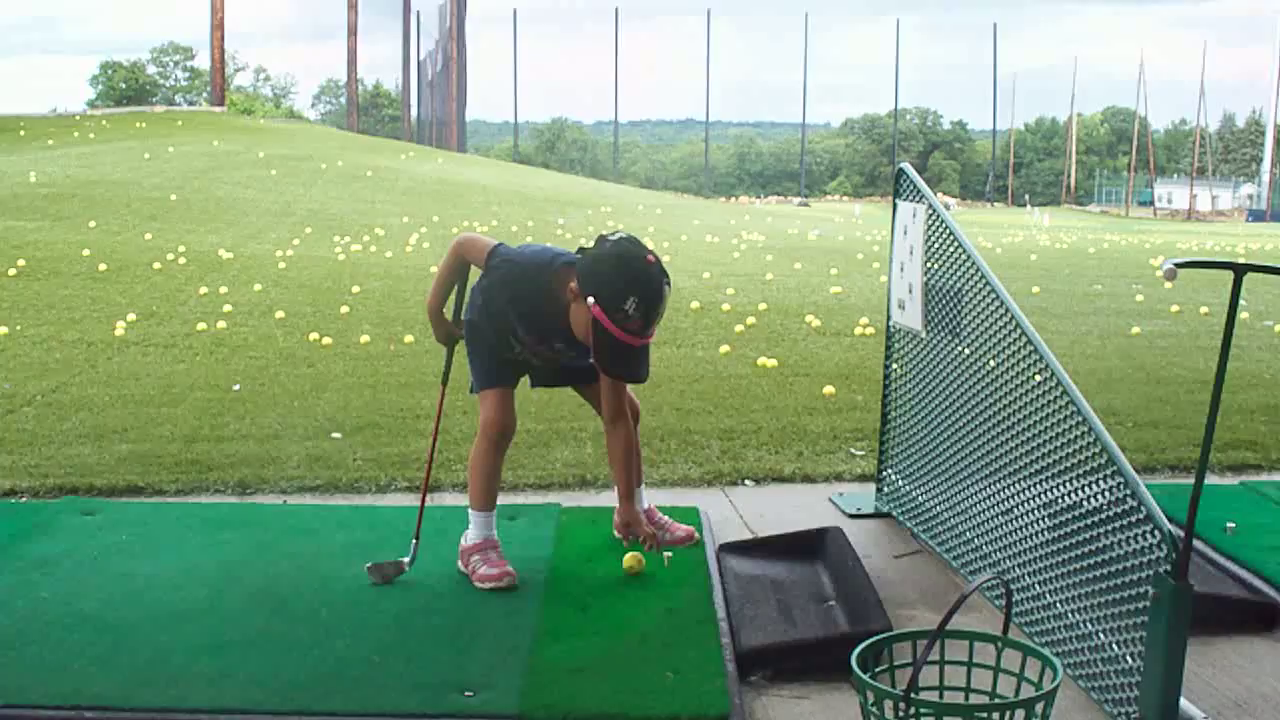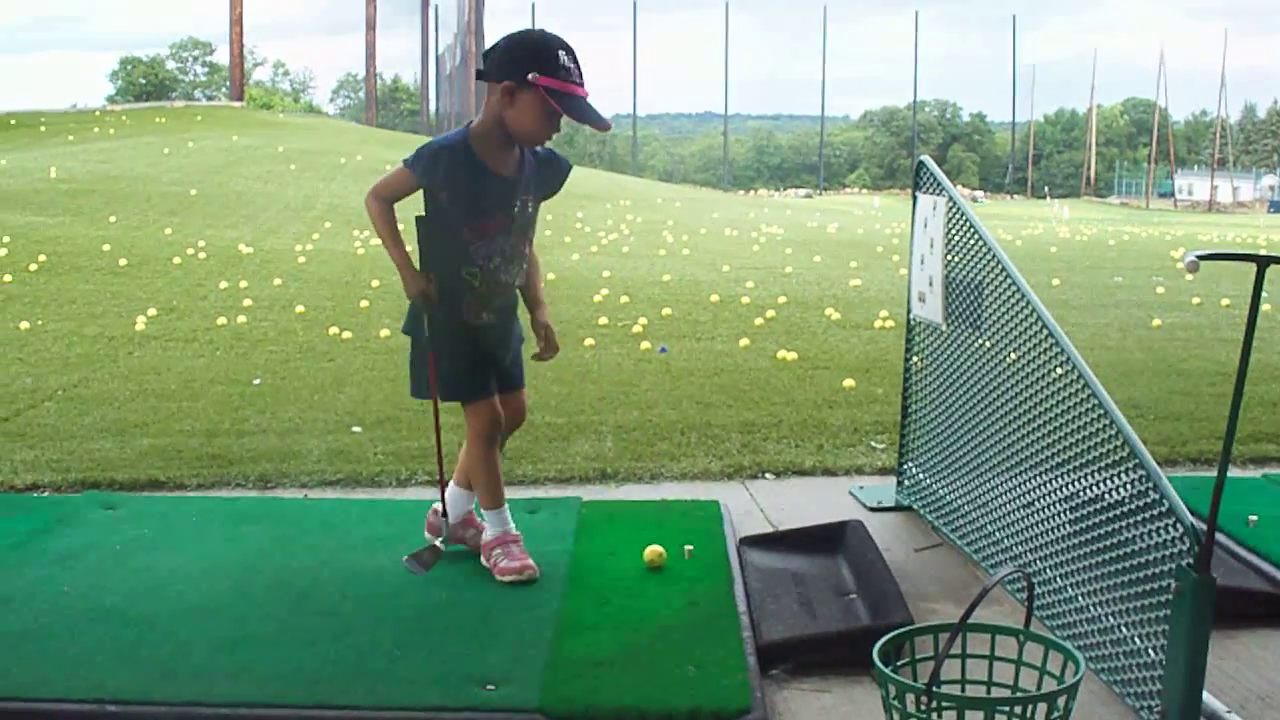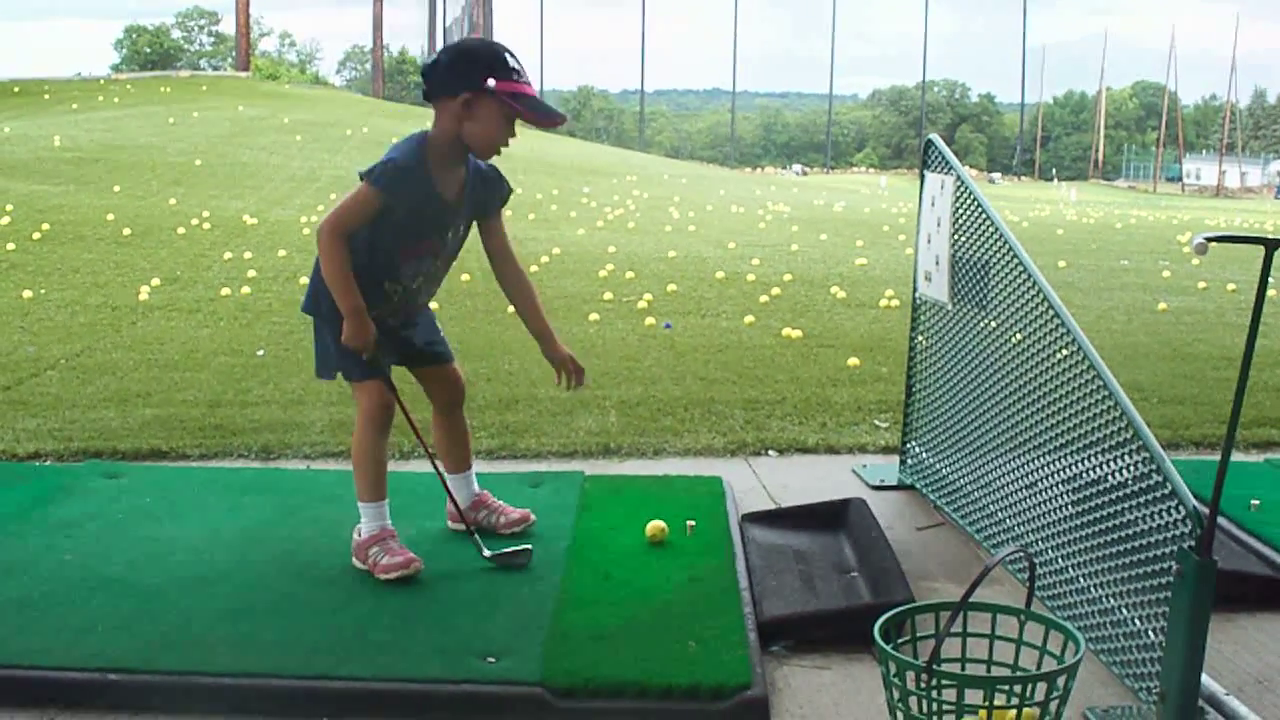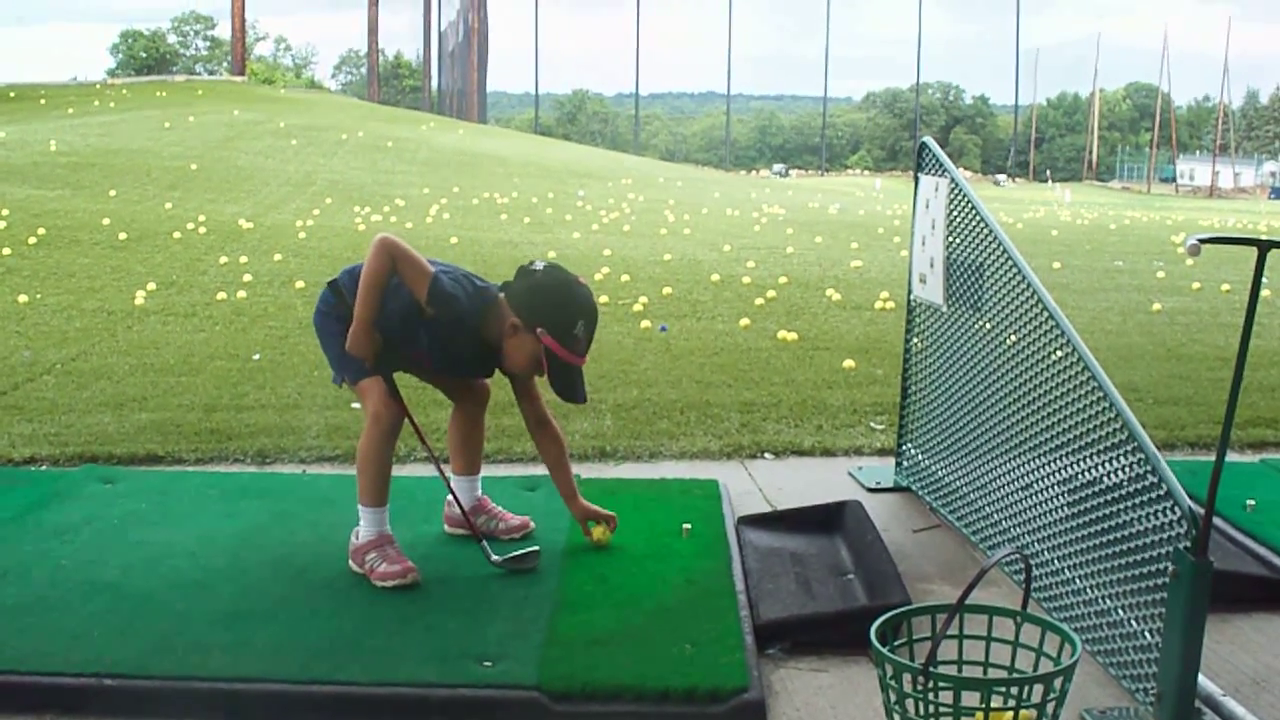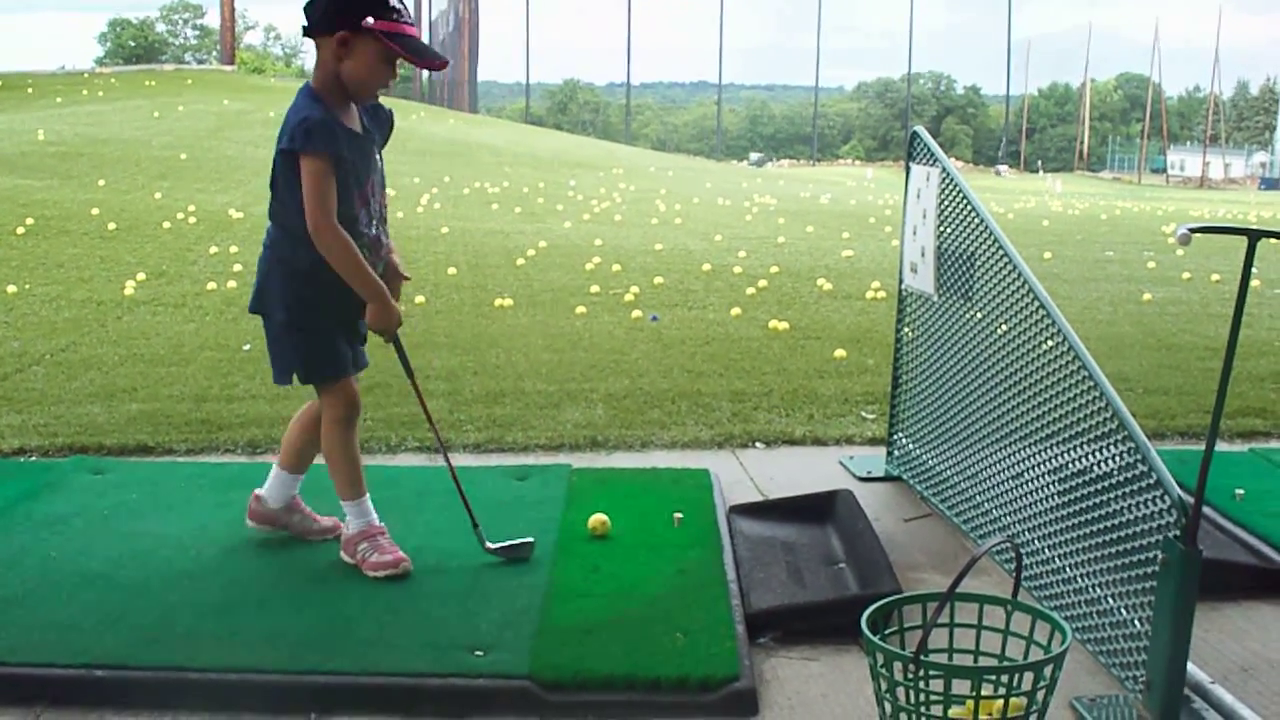
dt=1s
person 1, frame 1
left shoulder: (612, 320)
right shoulder: (522, 272)
left elbow: (616, 420)
right elbow: (464, 243)
left wrist: (627, 504)
right wrist: (436, 311)
left hip: (561, 343)
right hip: (496, 332)
left knee: (626, 409)
right knee: (498, 422)
left ankle: (638, 508)
right ankle: (478, 540)
person 1, frame 2
left shoulder: (536, 167)
right shoulder: (448, 155)
left elbow: (523, 248)
right elbow: (377, 198)
left wrist: (538, 310)
right wrist: (407, 270)
left hip: (497, 313)
right hip: (448, 315)
left knee: (511, 413)
right knee: (487, 417)
left ankle: (451, 510)
right ankle: (498, 533)
person 1, frame 3
left shoulder: (481, 182)
right shoulder: (403, 169)
left elbow: (507, 268)
right elbow: (331, 232)
left wrist: (551, 346)
right wrist: (355, 319)
left hip: (403, 301)
right hip: (350, 297)
left knee: (450, 386)
right knee: (377, 403)
left ankle: (465, 500)
right ankle: (372, 535)
person 1, frame 4
left shoulder: (509, 341)
right shoulder: (456, 305)
left elbow: (541, 425)
right elbow: (383, 246)
left wrist: (574, 501)
right wrist: (362, 327)
left hip: (401, 321)
right hip: (347, 313)
left knee: (473, 392)
right knee: (385, 408)
left ankle: (466, 504)
right ankle: (369, 538)
person 1, frame 5
left shoulder: (366, 116)
right shoulder: (313, 123)
right elbow: (322, 227)
left wrist: (386, 255)
right wrist: (377, 297)
left hip: (335, 287)
right hip: (302, 288)
left knee: (330, 397)
right knee: (343, 400)
left ankle: (274, 498)
right ankle: (362, 529)
